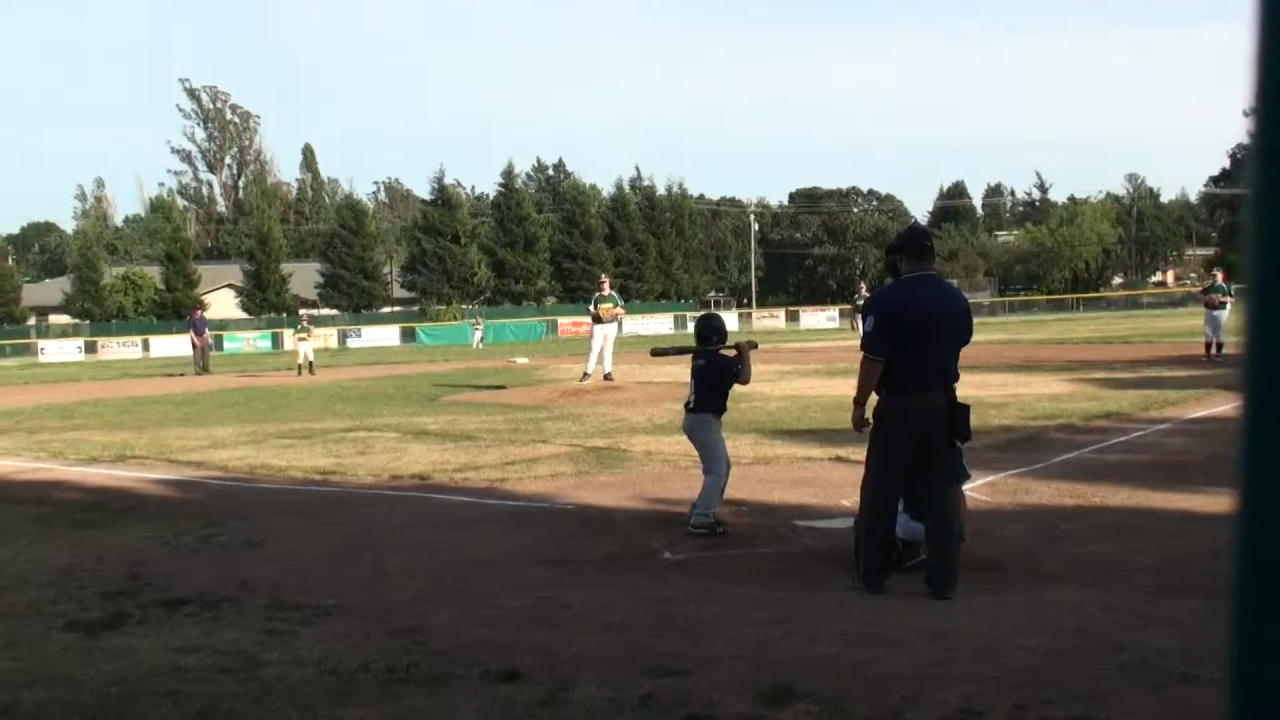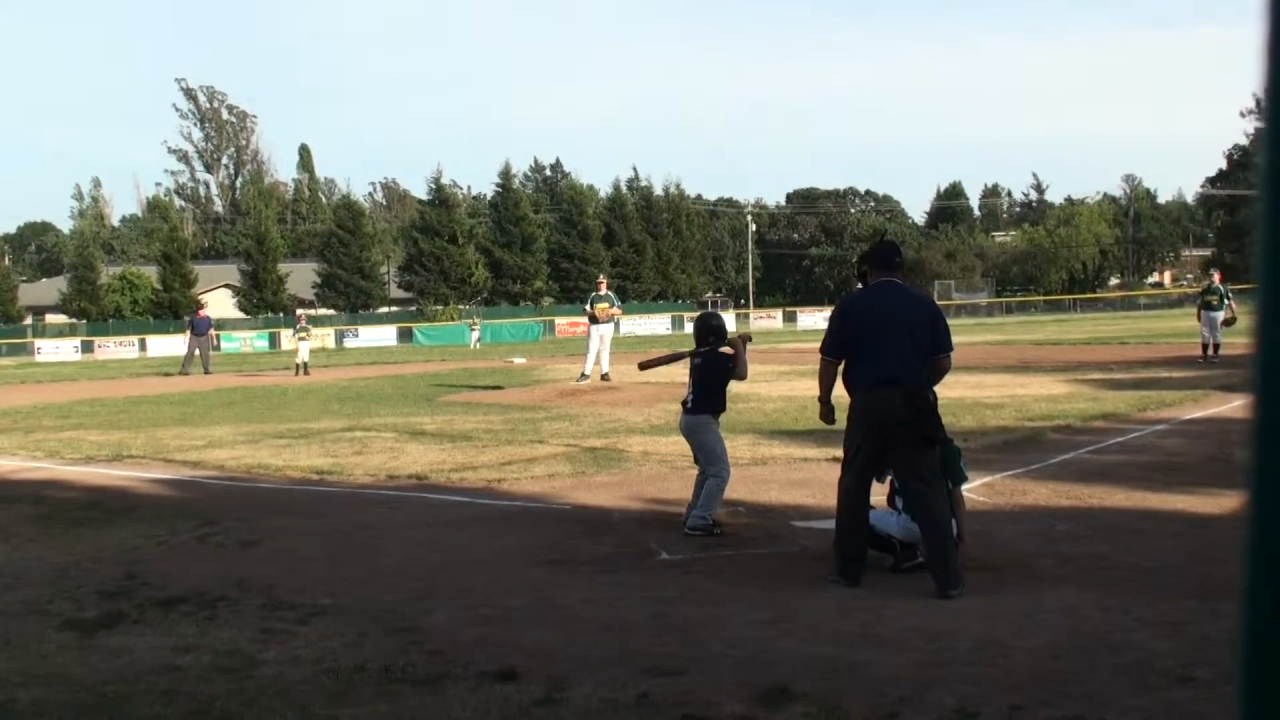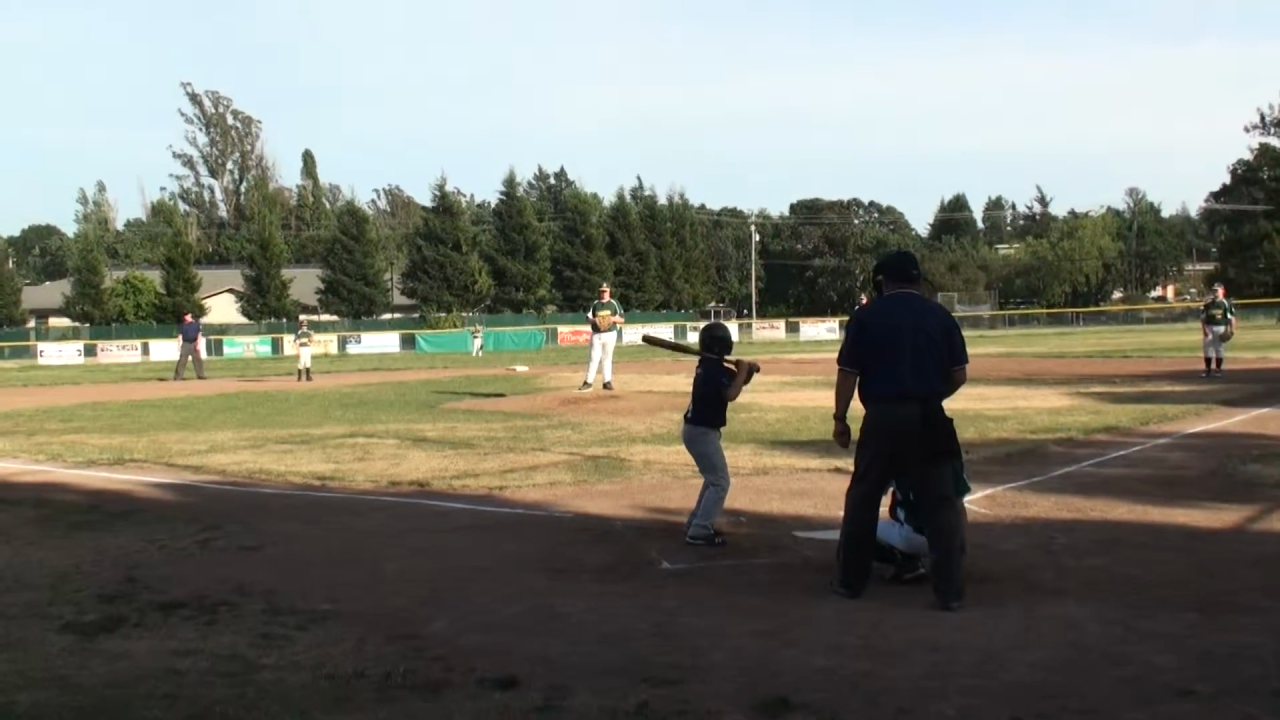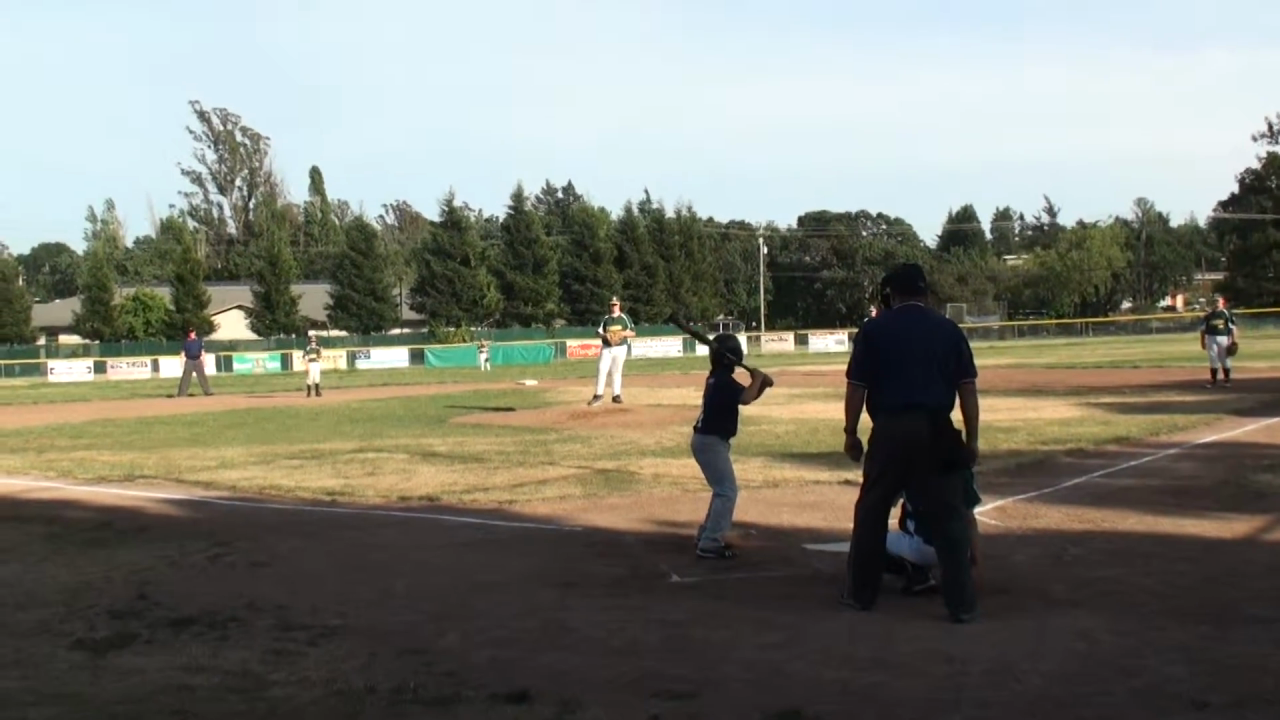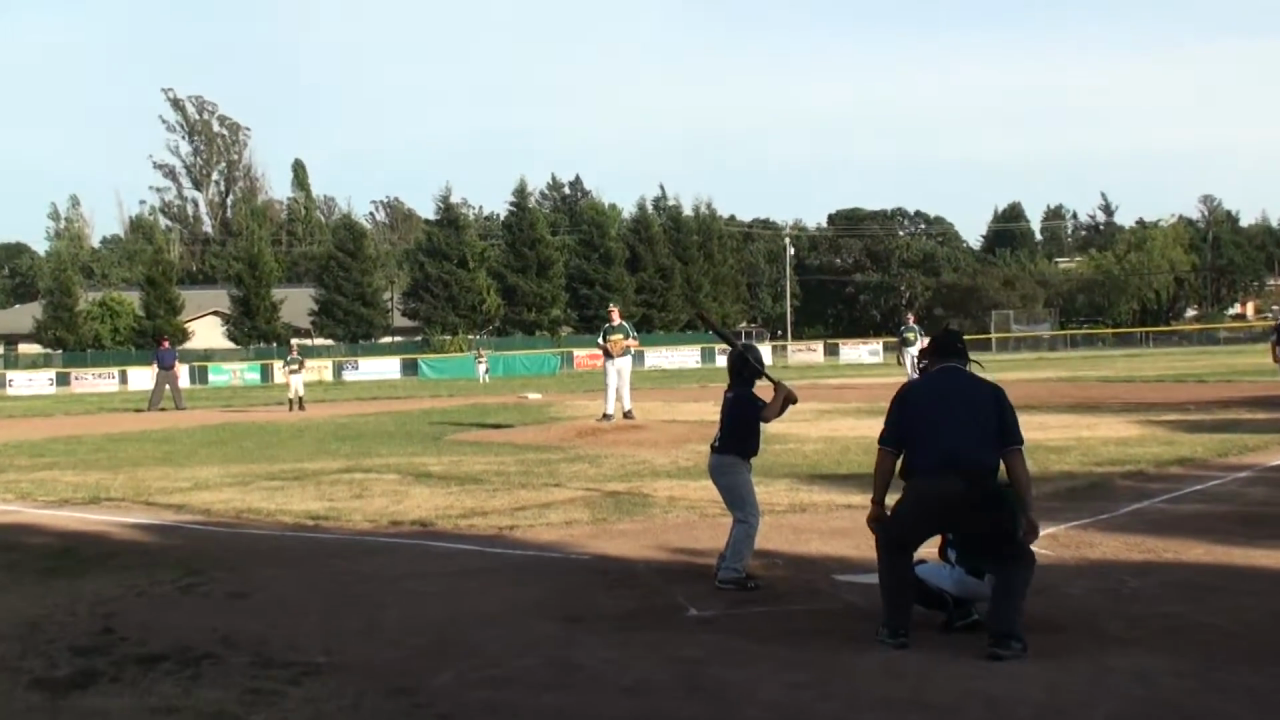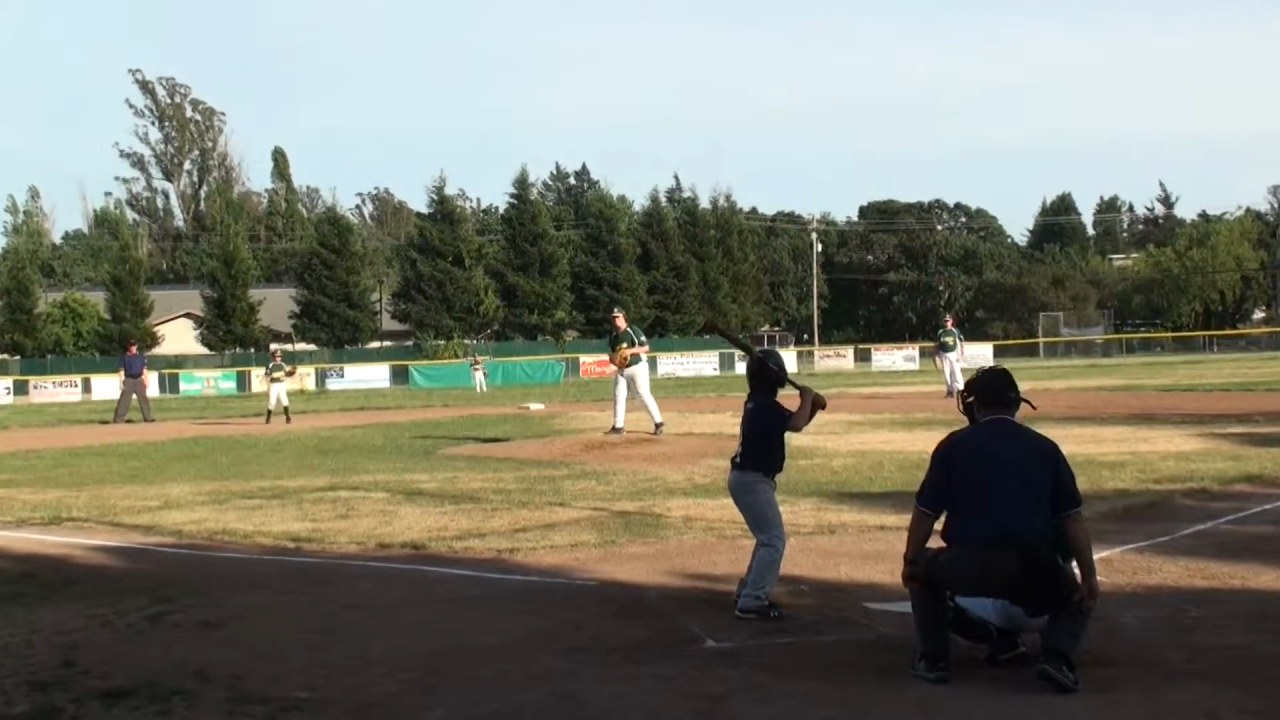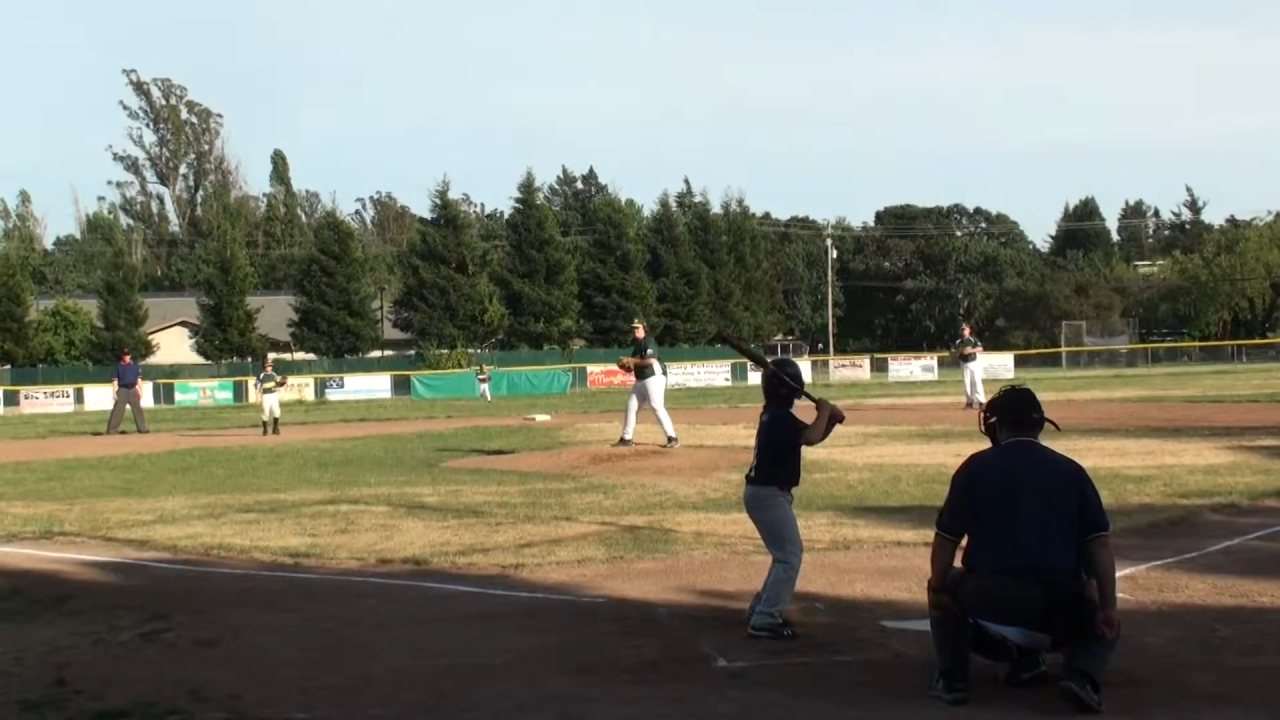
dt=0.7s
person 1, frame 1
left shoulder: (886, 299)
right shoulder: (956, 299)
left elbow: (873, 360)
left wrist: (859, 404)
left hip: (899, 406)
right hip: (941, 405)
left knee: (879, 492)
right knee: (938, 493)
left ankle: (871, 576)
right ankle: (943, 580)
person 1, frame 2
left shoulder: (850, 305)
right shoulder: (924, 305)
left elbow: (830, 361)
right elbow: (943, 363)
left wrist: (825, 401)
left hip: (867, 406)
right hip: (912, 406)
left knee: (854, 487)
right knee: (927, 490)
left ankle: (848, 569)
right ankle: (948, 578)
person 1, frame 3
left shoulder: (867, 316)
right shoulder: (940, 316)
left elbow: (848, 373)
right elbow: (958, 375)
left wrist: (840, 419)
left hip: (882, 418)
right hip: (927, 419)
left knee: (863, 499)
right knee: (939, 503)
left ankle: (850, 581)
right ankle: (950, 591)
person 1, frame 4
left shoulder: (874, 329)
right shoulder: (948, 329)
left elbow: (856, 387)
right elbow: (967, 388)
left wrist: (851, 433)
right wrist: (971, 438)
left hip: (889, 431)
right hip: (935, 431)
left knee: (872, 511)
right knee: (948, 515)
left ankle: (861, 593)
right ankle: (961, 603)
person 1, frame 5
left shoulder: (911, 392)
right shoulder: (991, 392)
left elbow: (887, 454)
right elbow: (1014, 456)
left wrist: (877, 504)
right wrist: (1027, 511)
left hip: (923, 492)
right hip: (977, 493)
left knee: (892, 544)
right knee: (1017, 557)
left ankle: (895, 628)
right ankle: (1004, 636)
person 1, frame 6
left shoulder: (954, 445)
right shoulder: (1044, 447)
left elbow: (925, 513)
right elbow: (1072, 518)
left wrist: (911, 562)
right wrist: (1089, 577)
left hip: (967, 566)
right hip: (1030, 569)
left knee: (924, 572)
right knee: (1077, 599)
left ankle: (933, 659)
right ankle: (1057, 657)
person 1, frame 7
left shoulder: (976, 467)
right shoulder: (1070, 470)
left elbow: (946, 538)
right elbow: (1099, 543)
left wrist: (937, 590)
right wrist: (1108, 606)
left hip: (989, 595)
right hip: (1056, 600)
left knee: (945, 588)
right knee: (1102, 625)
left ankle: (952, 678)
right ankle: (1081, 675)
person 2, frame 1
left shoulder: (702, 356)
right shoulder: (716, 361)
left elbow: (730, 365)
right elbow: (744, 378)
left wrist: (742, 353)
right wrist: (745, 353)
left hip: (698, 418)
right hip: (704, 420)
left knee: (722, 466)
right knee: (716, 471)
left ankle: (701, 511)
right ankle: (701, 520)
person 2, frame 2
left shoulder: (701, 356)
right shoulder: (713, 358)
left elbow: (730, 363)
right elbow: (741, 373)
left wrist: (738, 347)
right wrist: (739, 347)
left hip: (692, 418)
right hip: (702, 421)
left knee: (708, 469)
right knee: (720, 471)
left ankle: (695, 514)
right ankle: (698, 522)
person 2, frame 3
left shoulder: (712, 368)
right shoulder: (713, 370)
left elbow: (738, 382)
right elbow: (731, 395)
left wrist: (747, 370)
right wrist: (743, 370)
left hip: (699, 429)
right hip: (702, 431)
left knee: (713, 478)
right knee: (720, 481)
left ankle: (697, 523)
right ankle: (699, 531)
person 2, frame 4
left shoulder: (718, 378)
right shoulder: (723, 381)
left elbow: (746, 396)
right elbow: (745, 399)
left wrist: (761, 383)
right wrist: (757, 379)
left hip: (708, 439)
right hip: (711, 442)
left knee: (722, 490)
right knee: (727, 492)
left ankle: (707, 536)
right ankle: (710, 544)
person 2, frame 5
left shoulder: (737, 393)
right shoulder: (742, 395)
left elbow: (772, 412)
right elbow: (767, 416)
left wrist: (785, 400)
right wrist: (780, 393)
left hip: (728, 460)
right hip: (729, 462)
left knee: (744, 515)
right knee: (749, 517)
left ankle: (727, 566)
right ankle: (730, 574)
person 2, frame 6
left shoulder: (758, 403)
right shoulder: (765, 406)
left elbow: (796, 420)
right elbow: (796, 424)
left wrist: (812, 404)
right wrist: (807, 398)
left hip: (749, 477)
right hip: (752, 480)
left knee: (768, 537)
right knee: (773, 540)
left ankle: (748, 593)
right ankle: (752, 602)
person 2, frame 7
left shoulder: (775, 415)
right shoulder: (780, 418)
left elbow: (814, 436)
right elbow: (810, 438)
left wrist: (831, 419)
right wrist: (824, 411)
left hip: (765, 491)
right hip: (768, 494)
left knee: (787, 553)
right knee: (789, 556)
left ankle: (762, 609)
right ankle: (764, 620)
